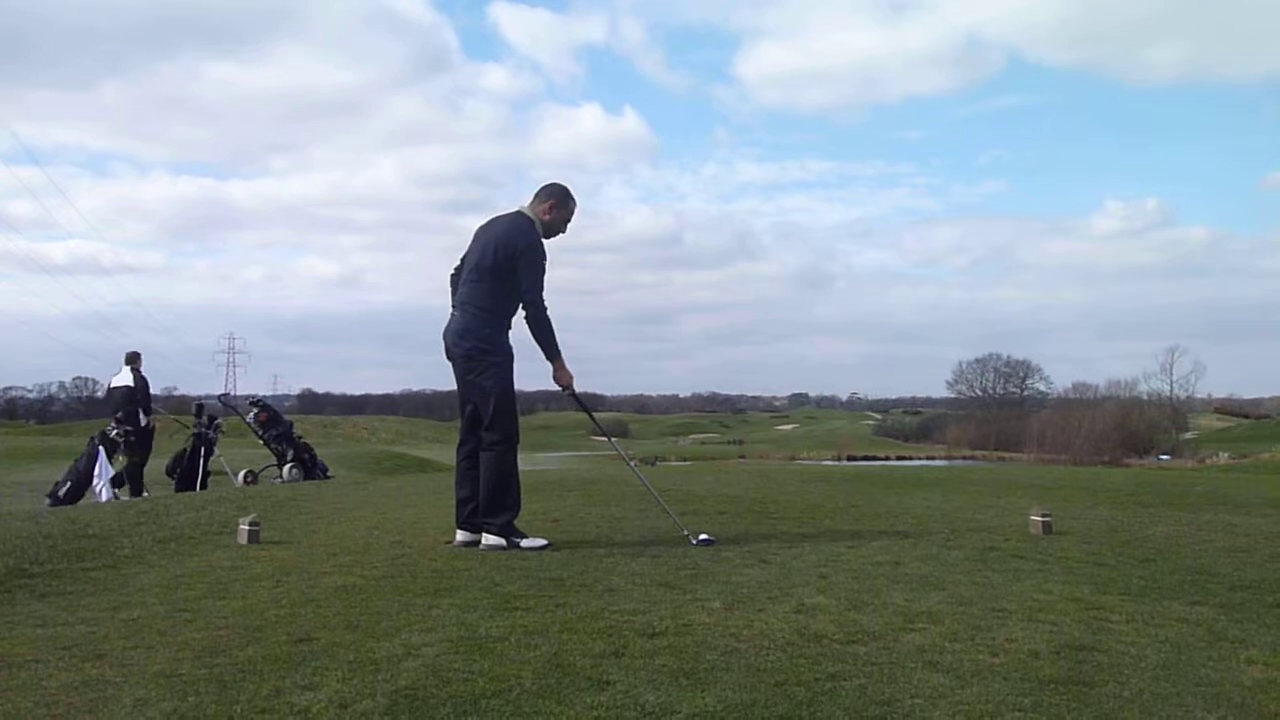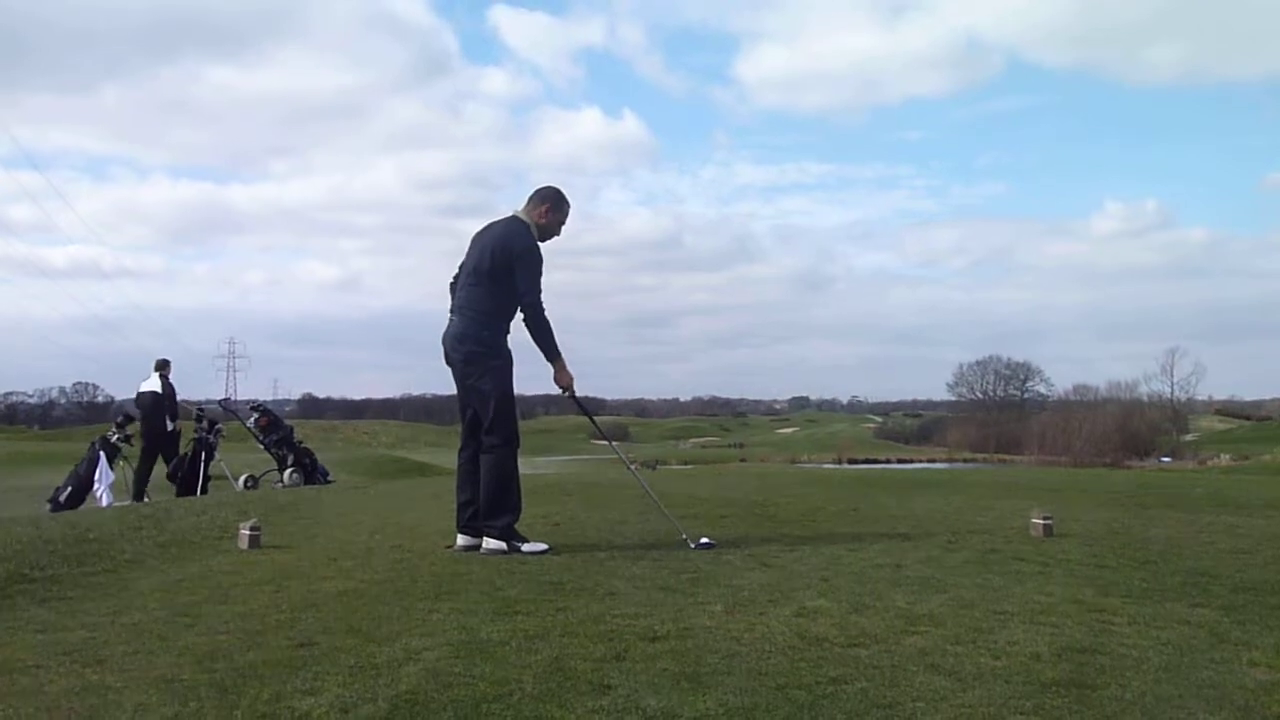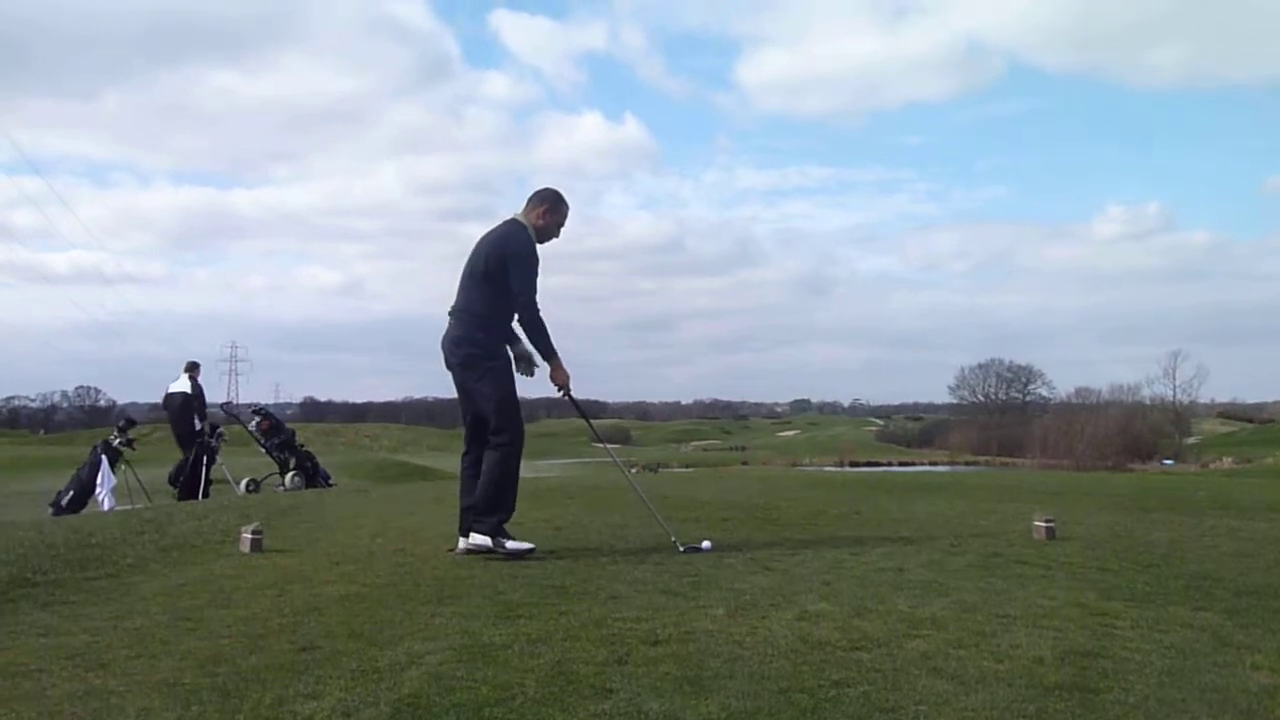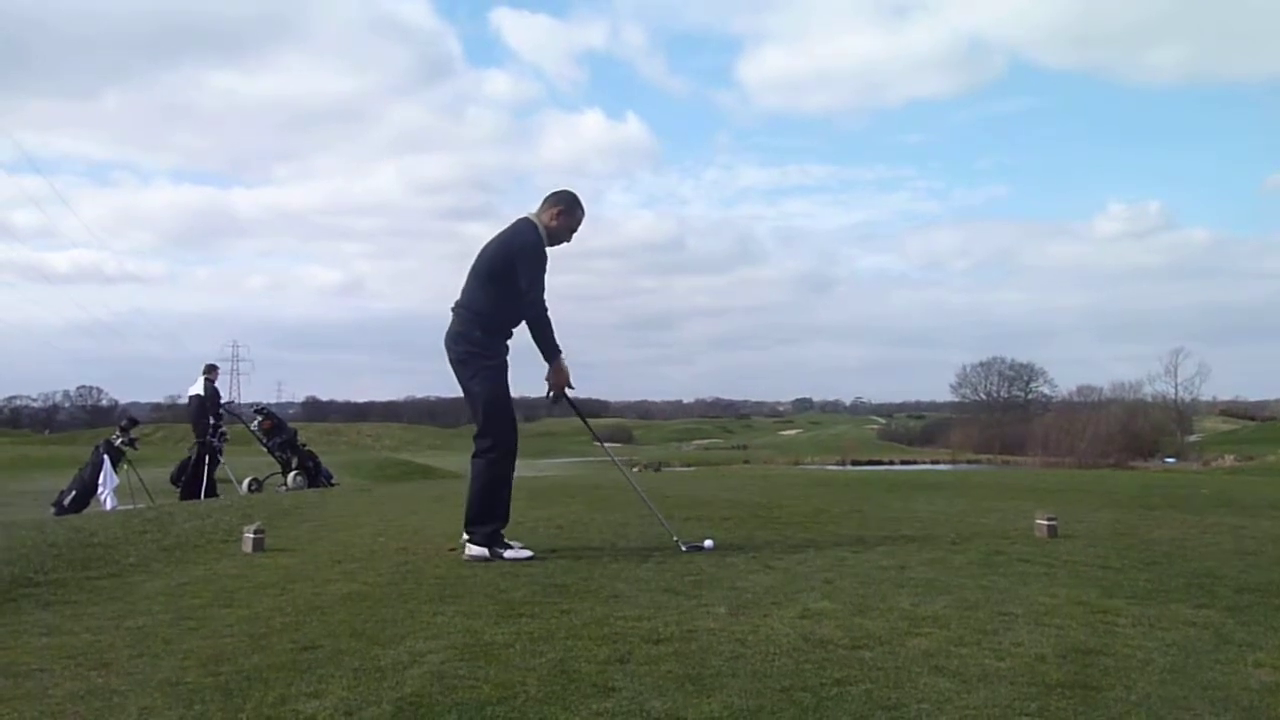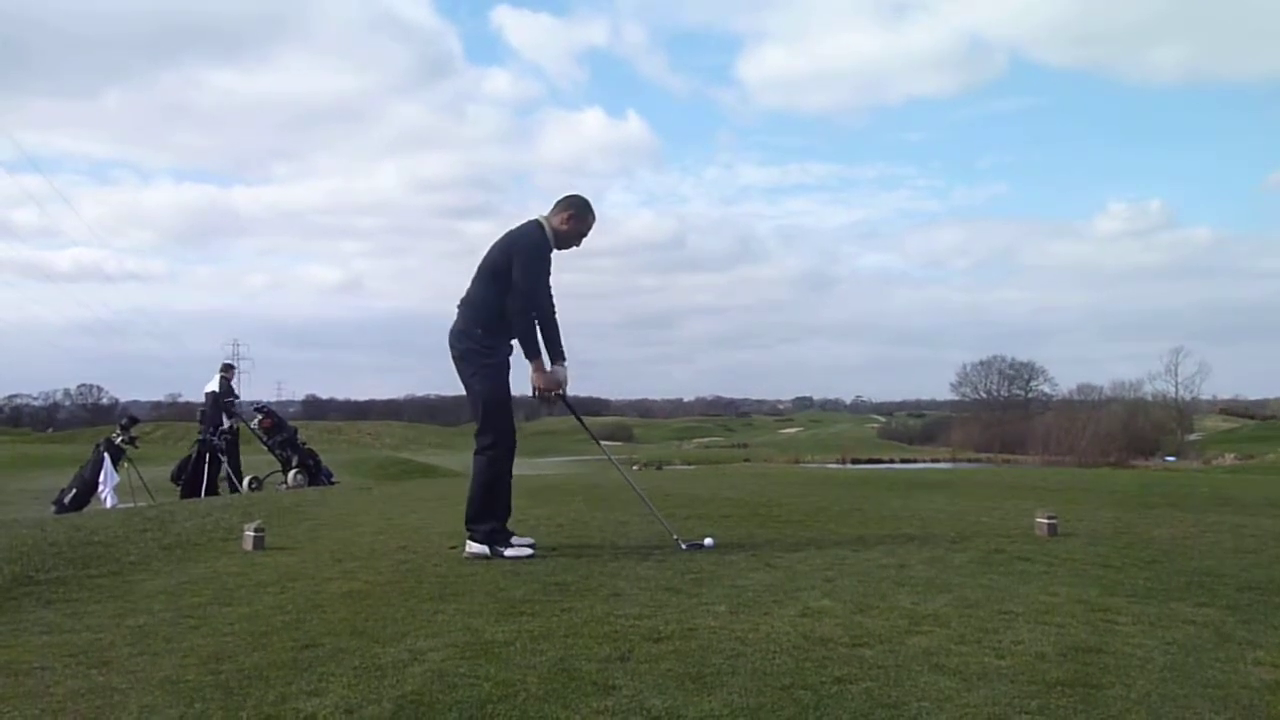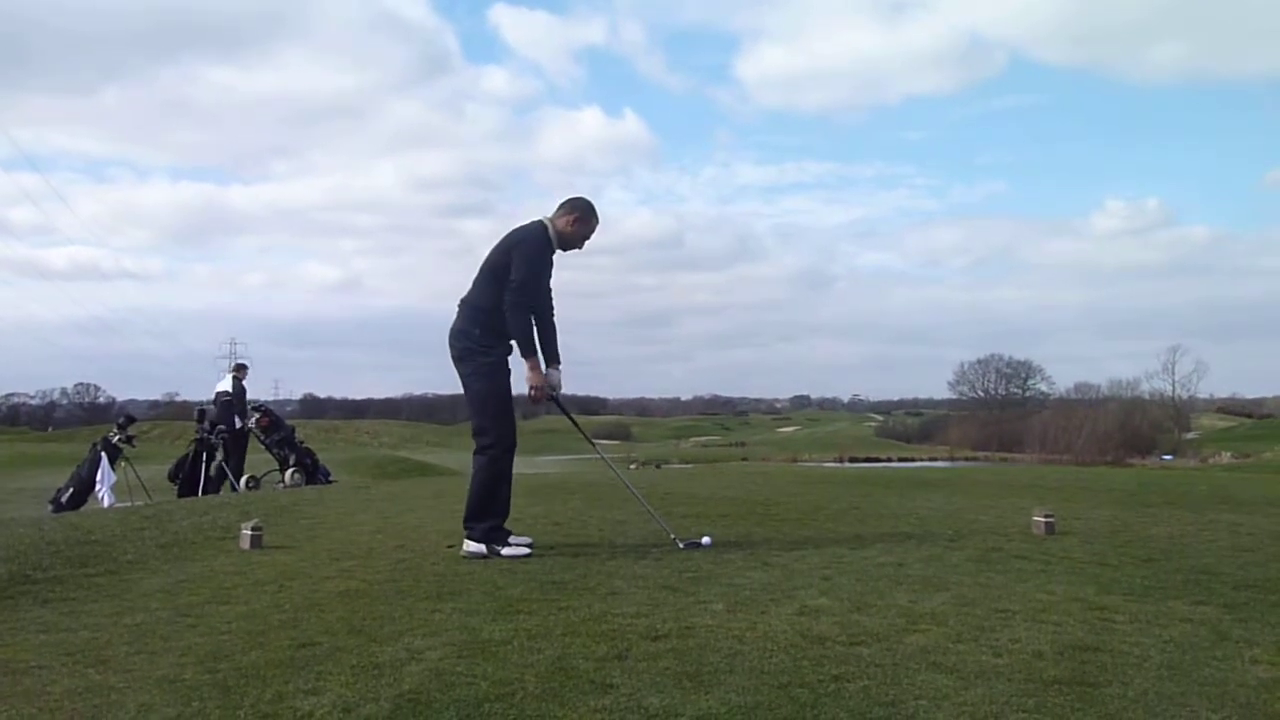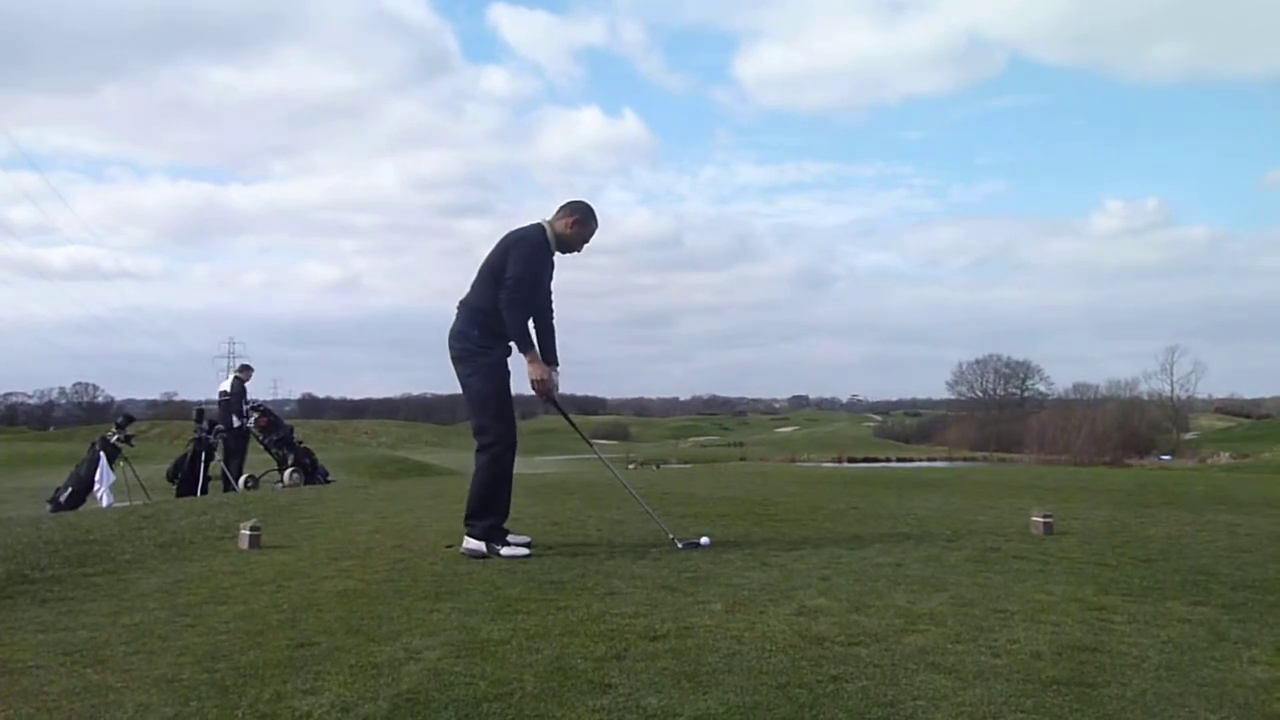
dt=0.4s
person 1, frame 1
left shoulder: (495, 225)
right shoulder: (528, 240)
left elbow: (457, 275)
right elbow: (534, 308)
right wrist: (557, 363)
left hip: (461, 336)
right hip: (484, 341)
left knee: (474, 432)
right knee: (500, 434)
left ankle: (470, 524)
right ankle: (498, 527)
person 1, frame 2
left shoulder: (492, 232)
right shoulder: (523, 243)
left elbow: (458, 284)
right elbow: (532, 309)
right wrist: (558, 364)
left hip: (461, 339)
right hip: (482, 345)
left knee: (476, 436)
right knee: (500, 438)
left ankle: (471, 528)
right ankle: (499, 531)
person 1, frame 3
left shoulder: (500, 237)
right shoulder: (519, 245)
right elbow: (527, 309)
left wrist: (518, 346)
right wrist: (553, 361)
left hip: (464, 344)
right hip: (479, 349)
left knee: (480, 438)
right knee: (506, 435)
left ankle: (472, 530)
right ankle: (486, 527)
person 1, frame 4
left shoulder: (520, 237)
right shoulder: (529, 243)
left elbow: (531, 306)
right elbow: (532, 308)
left wrist: (555, 358)
right wrist: (555, 363)
left hip: (474, 343)
right hip: (477, 345)
left knee: (500, 437)
right knee: (496, 440)
left ankle: (481, 528)
right ankle: (482, 538)
person 1, frame 5
left shoulder: (537, 247)
right shoulder: (530, 242)
left elbow: (544, 310)
right elbow: (520, 306)
left wrist: (558, 363)
right wrist: (537, 366)
left hip: (485, 344)
right hip: (478, 344)
left knee: (501, 438)
right knee: (496, 439)
left ankle: (493, 529)
right ankle: (482, 535)
person 1, frame 6
left shoulder: (539, 246)
right shoulder: (533, 241)
left elbow: (542, 311)
right elbow: (516, 304)
left wrist: (552, 367)
right wrist: (532, 365)
left hip: (484, 343)
right hip: (477, 343)
left knee: (503, 438)
right knee: (495, 438)
left ankle: (491, 528)
right ankle: (479, 535)
person 1, frame 7
left shoulder: (542, 254)
right shoulder: (529, 242)
left elbow: (543, 314)
right elbow: (511, 301)
left wrist: (550, 367)
right wrist: (532, 359)
left hip: (486, 346)
right hip: (475, 344)
left knee: (503, 438)
right knee: (497, 438)
left ankle: (489, 527)
right ankle: (480, 532)
